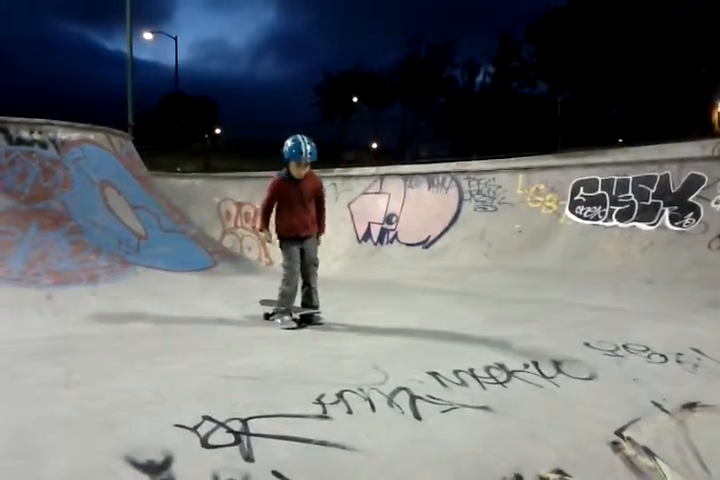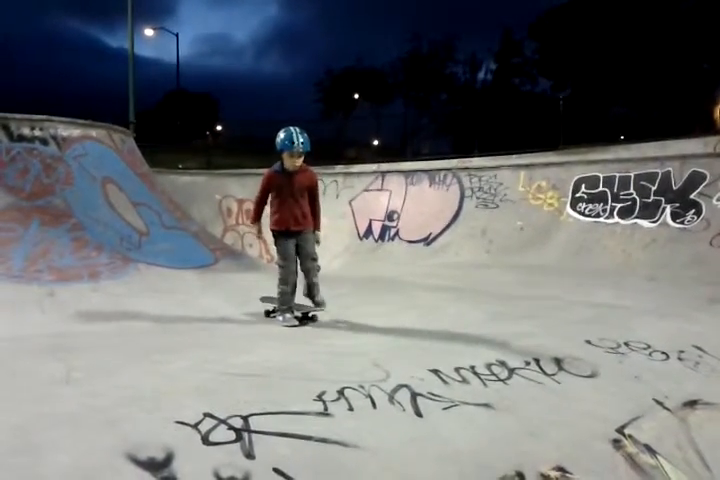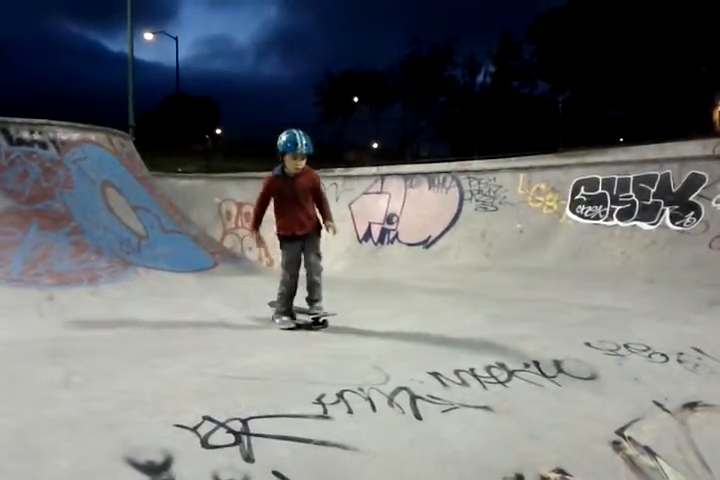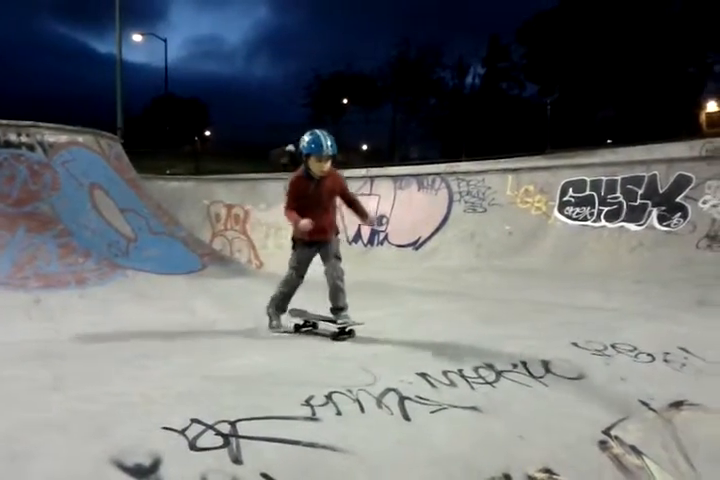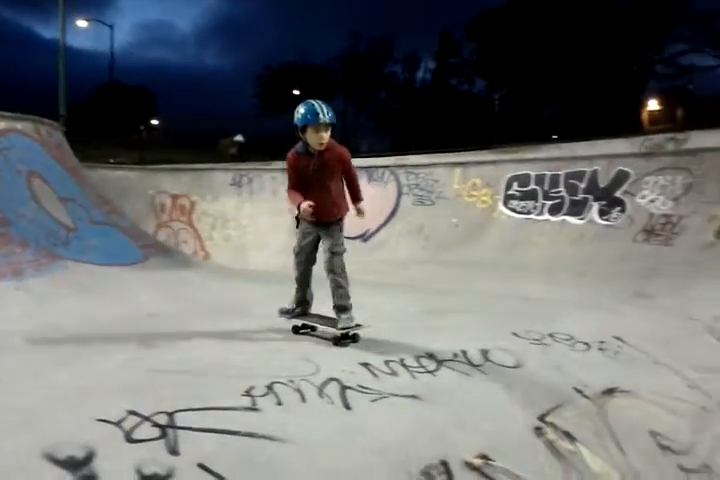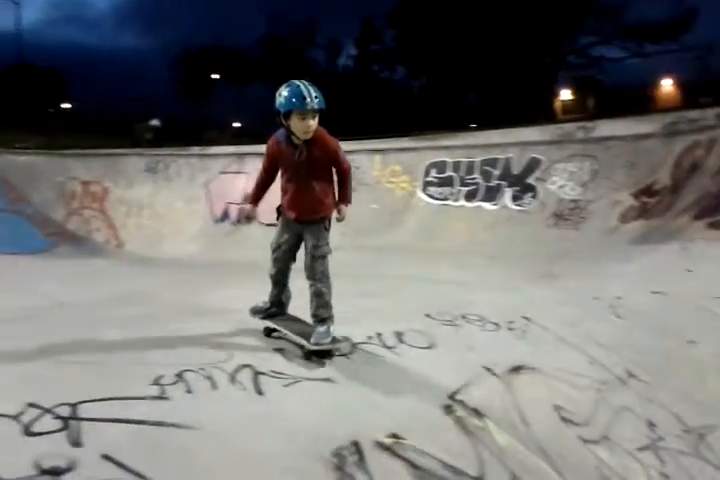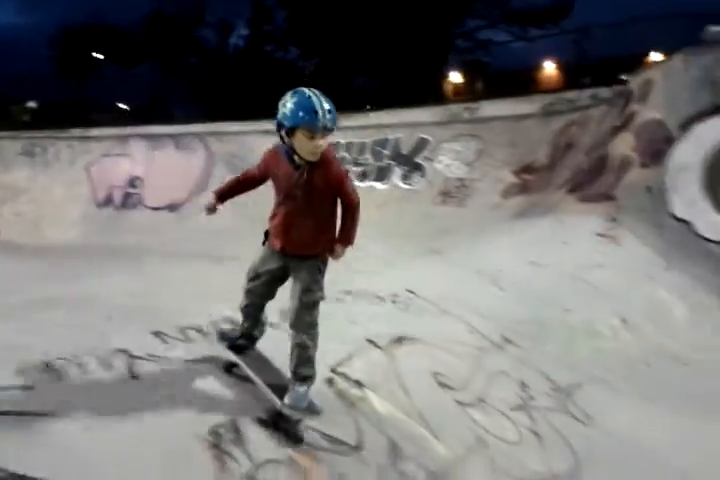
dt=0.4s
person 1, frame 1
left shoulder: (315, 182)
right shoulder: (279, 183)
left elbow: (320, 207)
right elbow: (267, 206)
left wrist: (320, 231)
right wrist: (264, 228)
left hip: (310, 235)
right hip: (287, 236)
left knee: (310, 273)
right knee: (291, 273)
left ankle: (310, 310)
right ankle: (283, 312)
person 1, frame 2
left shoulder: (310, 176)
right shoulder: (271, 176)
left elbow: (314, 203)
right elbow: (261, 199)
left wrist: (316, 228)
right wrist: (256, 222)
left hip: (305, 229)
right hip: (282, 230)
left knee: (310, 266)
right knee: (287, 271)
left ankle: (314, 294)
right ankle: (284, 310)
person 1, frame 3
left shoulder: (311, 177)
right shoulder: (273, 180)
left elbow: (320, 199)
right elbow: (261, 204)
left wrist: (328, 219)
right wrist: (255, 228)
left hip: (311, 230)
right hip: (288, 233)
left knee: (314, 265)
right knee: (289, 272)
left ankle: (315, 302)
right ankle: (282, 312)
person 1, frame 4
left shoulder: (335, 178)
right shoulder: (297, 181)
left elbow: (349, 198)
right elbow: (290, 208)
left wrist: (364, 215)
right wrist: (298, 222)
left hip: (329, 235)
right hip: (304, 237)
left knee: (335, 273)
right knee: (294, 276)
left ankle: (340, 311)
right ankle: (275, 309)
person 1, frame 5
left shoulder: (339, 153)
right shoulder: (294, 157)
left elbow: (350, 176)
right elbow: (293, 188)
left wrist: (357, 201)
right wrist: (300, 204)
left hip: (333, 219)
right hip: (308, 219)
left knee: (334, 265)
right knee: (301, 263)
left ankle: (344, 310)
right ankle: (301, 304)
person 1, frame 6
left shoulder: (326, 143)
right shoulder: (276, 145)
left elbow: (344, 170)
right elbow: (267, 175)
left wrist: (343, 202)
right wrist: (253, 202)
left hip: (318, 216)
right hip: (289, 215)
left knee: (316, 270)
right knee: (279, 261)
left ankle: (323, 321)
right ankle: (277, 303)
person 1, frame 7
left shoulder: (332, 169)
right shoulder: (275, 157)
left elbow: (351, 203)
right elbow: (251, 177)
left wrist: (343, 240)
right wrist: (219, 196)
left hip: (313, 253)
right hip: (277, 244)
left knee: (303, 317)
right knee: (254, 290)
left ankle: (302, 380)
right ankle: (248, 332)
